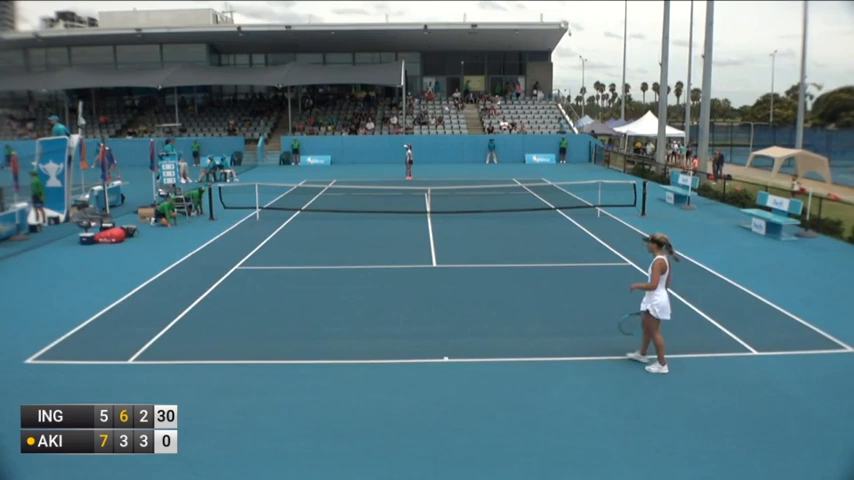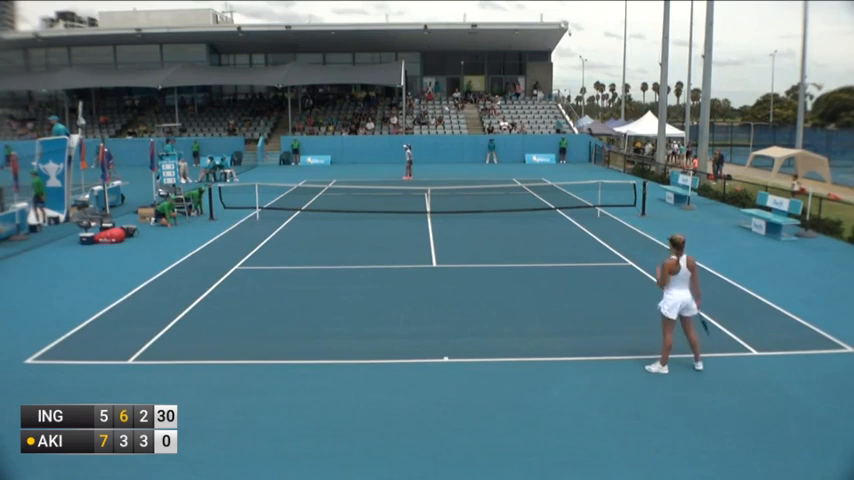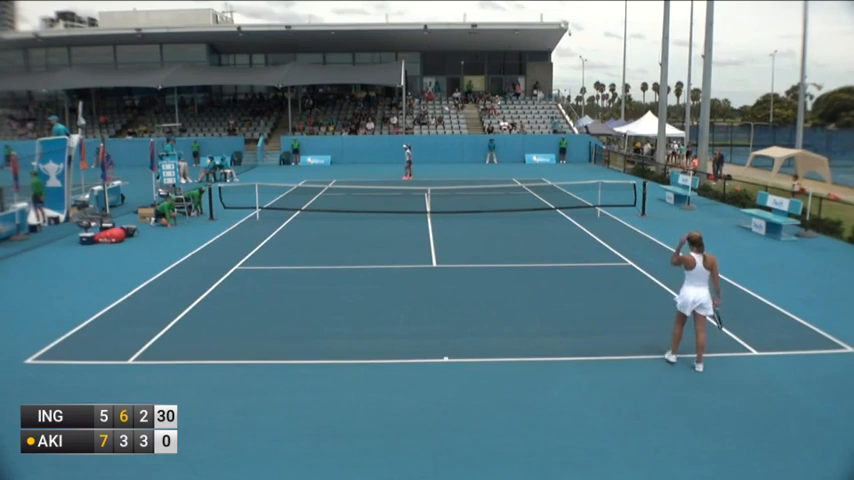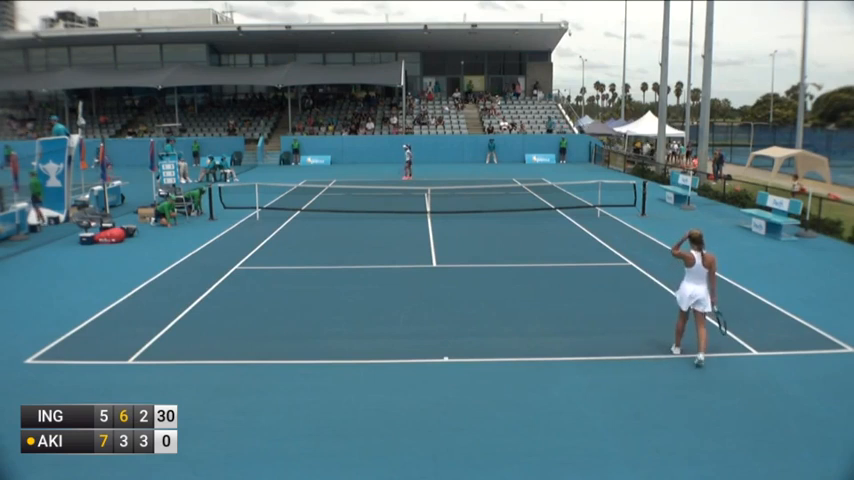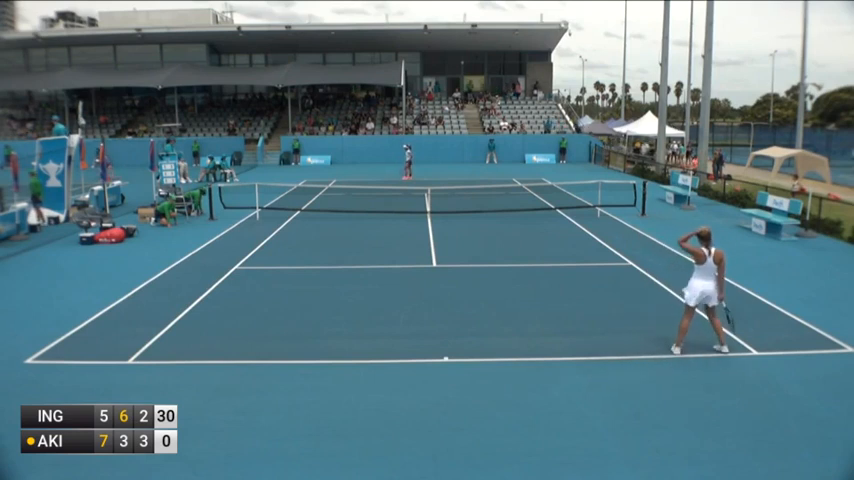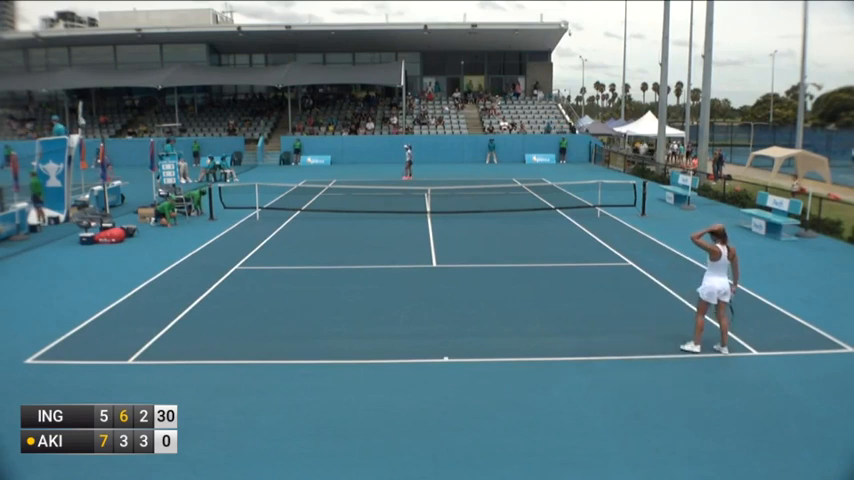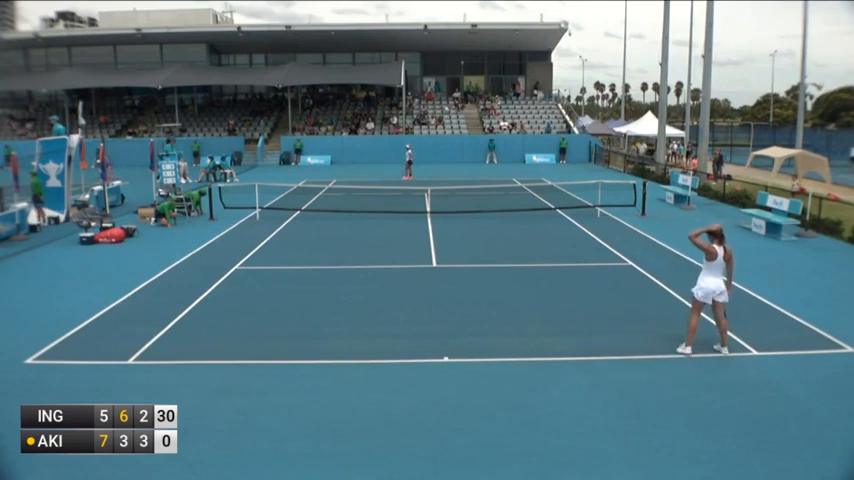
dt=0.4s
person 1, frame 1
left shoulder: (658, 262)
right shoulder: (664, 259)
left elbow: (653, 285)
right elbow: (667, 283)
left wrist: (636, 286)
left hip: (656, 300)
right hip: (660, 299)
left knee: (655, 332)
right knee: (647, 327)
left ankle: (662, 365)
right ankle: (642, 354)
person 1, frame 2
left shoulder: (668, 263)
right shoulder: (691, 261)
left elbow: (661, 284)
right elbow: (696, 284)
left wrist: (658, 272)
right wrist: (697, 299)
left hip: (672, 299)
right hip: (686, 298)
left knee: (667, 333)
right knee: (690, 331)
left ankle: (662, 365)
right ankle: (698, 362)
person 1, frame 3
left shoulder: (686, 259)
right shoulder: (711, 259)
left elbow: (673, 262)
right elbow: (716, 281)
left wrist: (680, 245)
right wrist: (718, 297)
left hip: (687, 295)
right hip: (703, 296)
left knee: (679, 325)
right knee: (700, 331)
left ankle: (672, 355)
right ankle: (699, 363)
person 1, frame 4
left shoulder: (687, 256)
right shoulder: (710, 258)
left elbow: (673, 251)
right elbow: (712, 279)
left wrist: (683, 238)
right wrist: (713, 296)
left hip: (687, 290)
right hip: (702, 293)
left knee: (682, 320)
right knee: (700, 325)
left ankle: (677, 347)
right ankle: (701, 353)
person 1, frame 5
left shoulder: (698, 253)
right shoulder: (720, 254)
left elbow: (680, 242)
right elbow: (721, 276)
left wrist: (694, 233)
right wrist: (721, 292)
left hip: (695, 288)
right hip: (710, 288)
left knee: (686, 317)
right knee: (713, 317)
left ankle: (677, 346)
right ankle: (723, 345)
person 1, frame 6
left shoulder: (713, 249)
right shoulder: (732, 250)
left elbow: (694, 238)
right elbow: (736, 270)
left wrist: (708, 229)
right wrist: (735, 285)
left hip: (710, 285)
right hip: (723, 284)
left knee: (700, 315)
right knee: (722, 316)
left ankle: (696, 344)
right ankle: (723, 346)
person 1, frame 7
left shoulder: (709, 249)
right shoulder: (728, 252)
left elbow: (691, 236)
right elbow: (730, 272)
left wrist: (706, 229)
right wrist: (729, 288)
left hip: (705, 285)
right hip: (719, 286)
left knee: (694, 315)
right knee: (721, 317)
left ankle: (687, 346)
right ankle: (723, 346)
